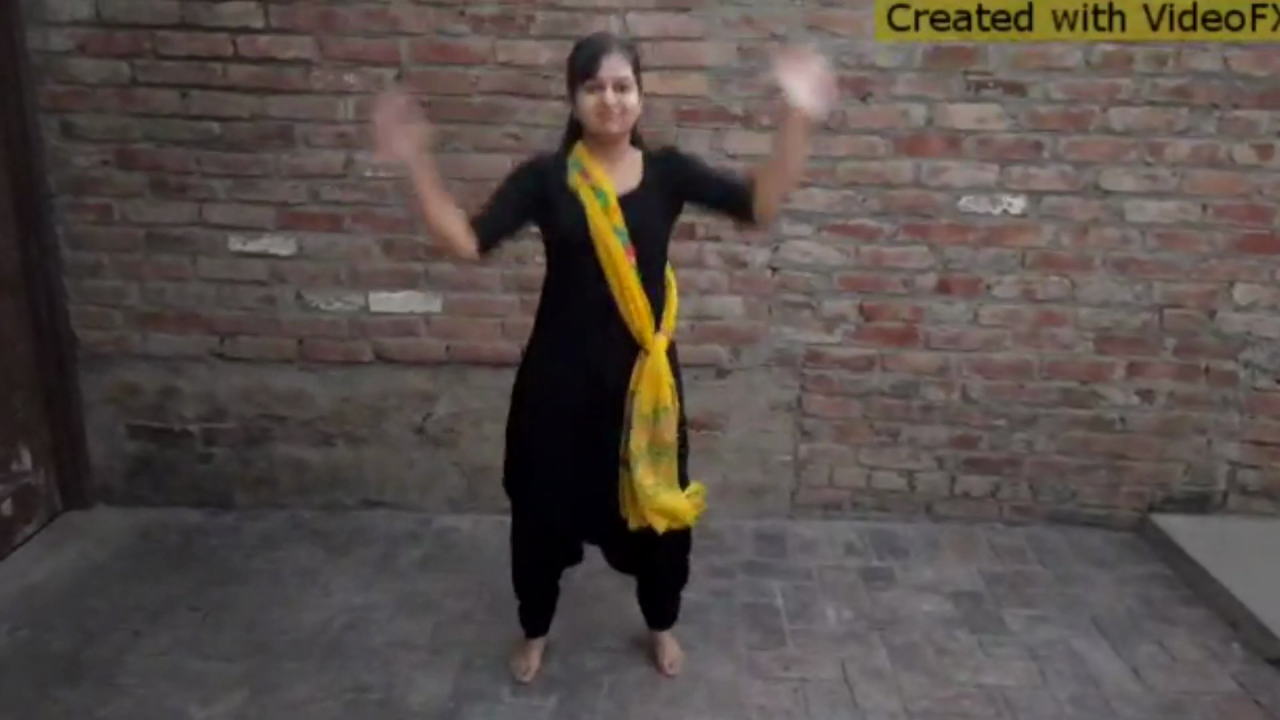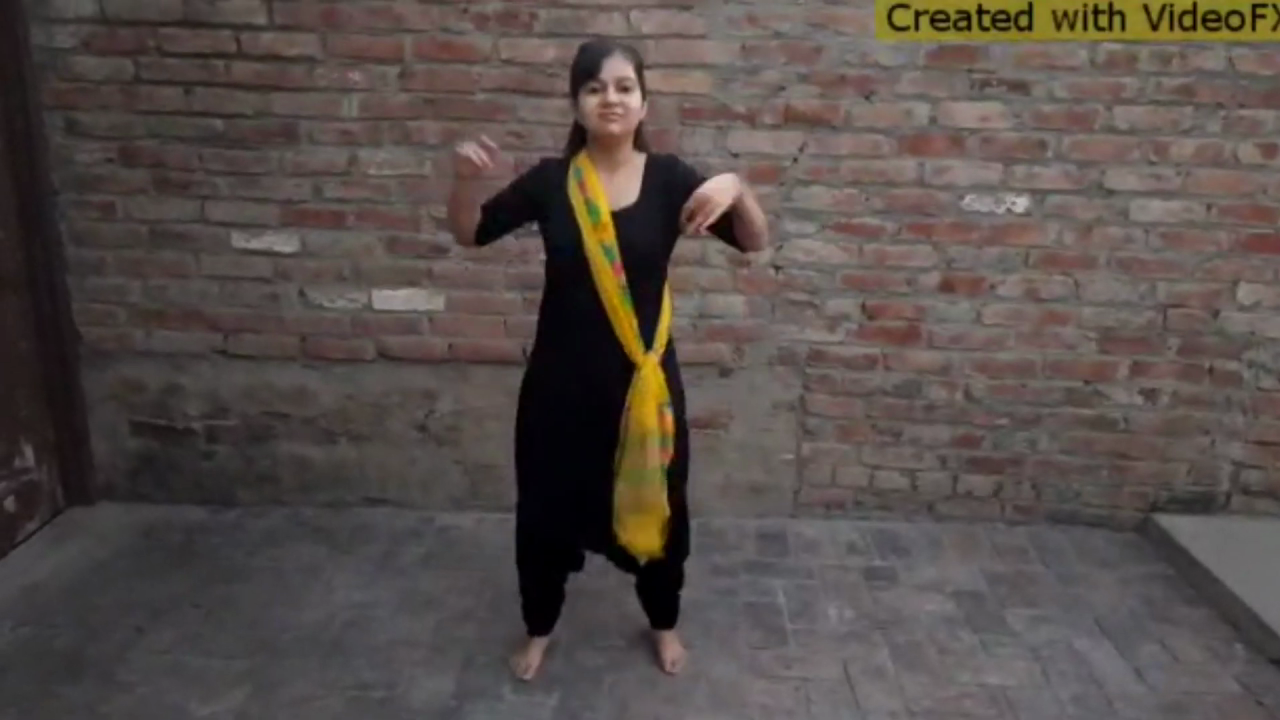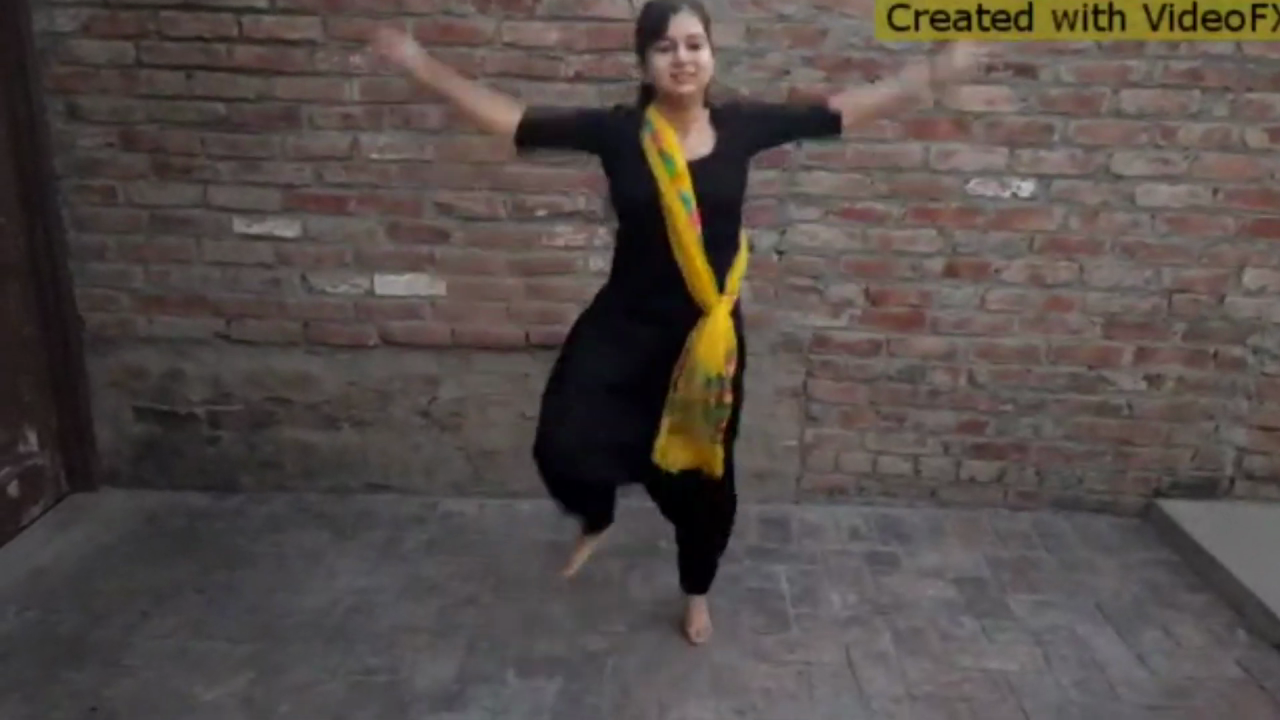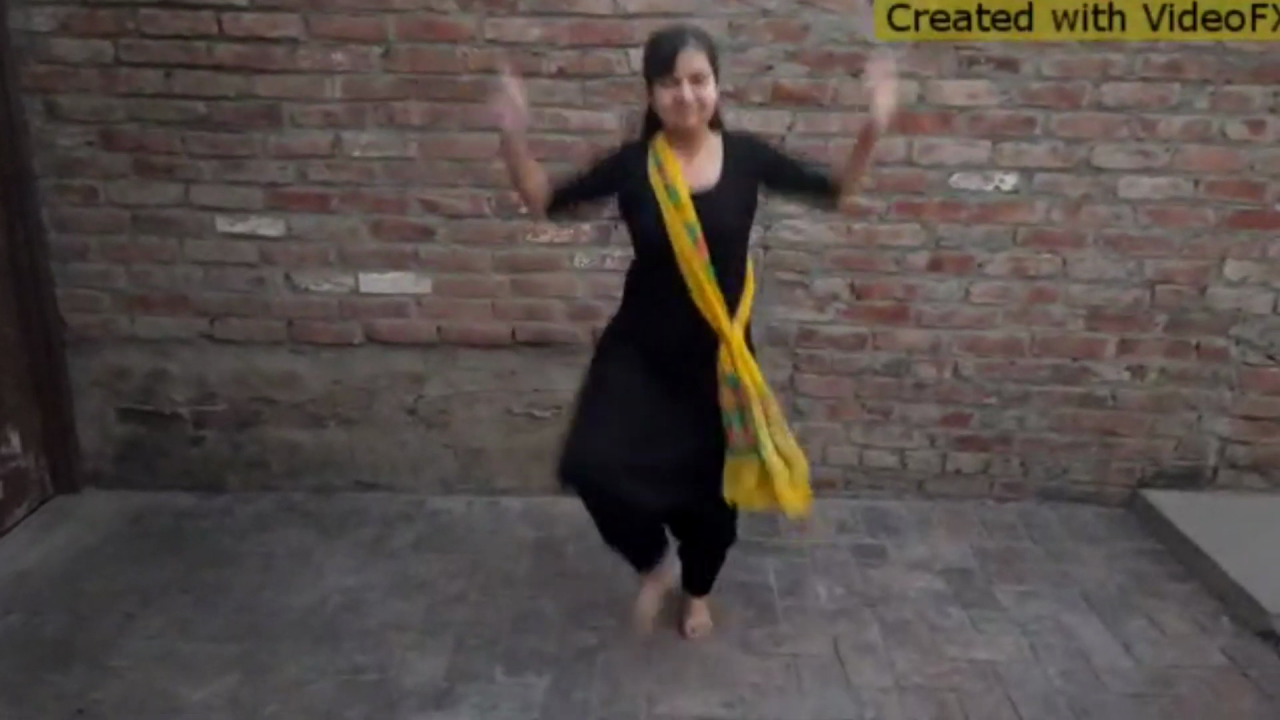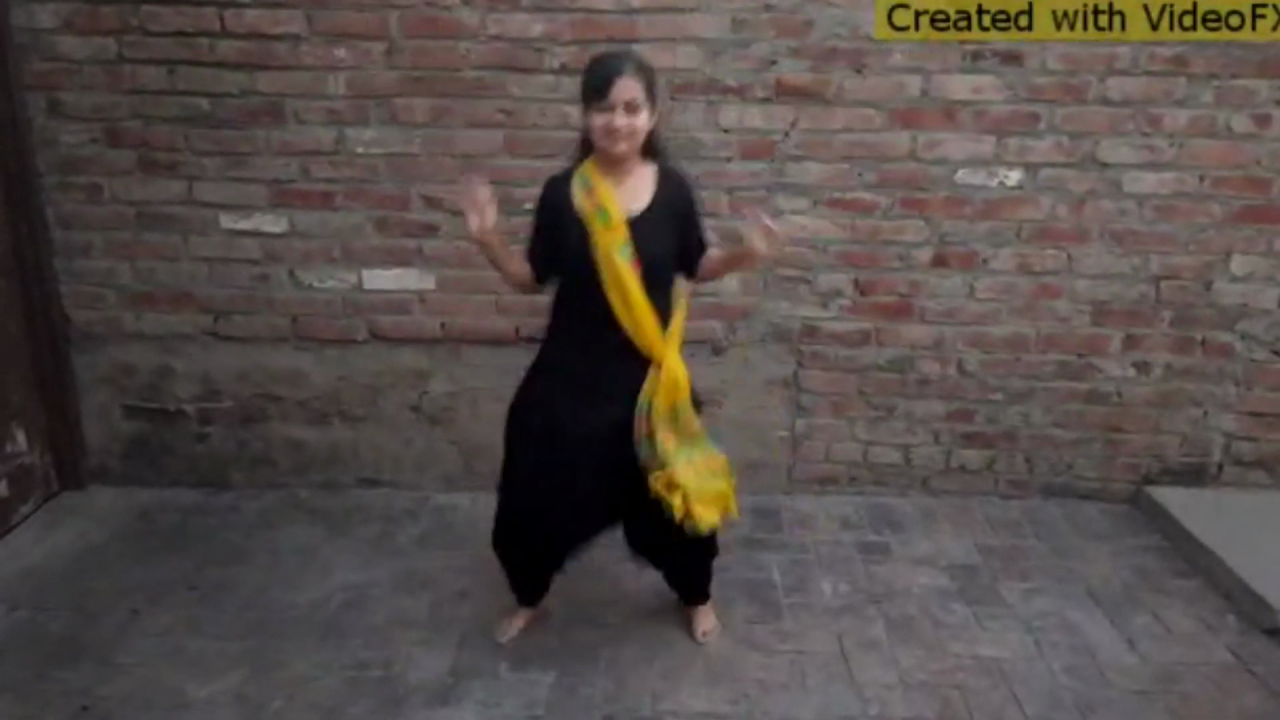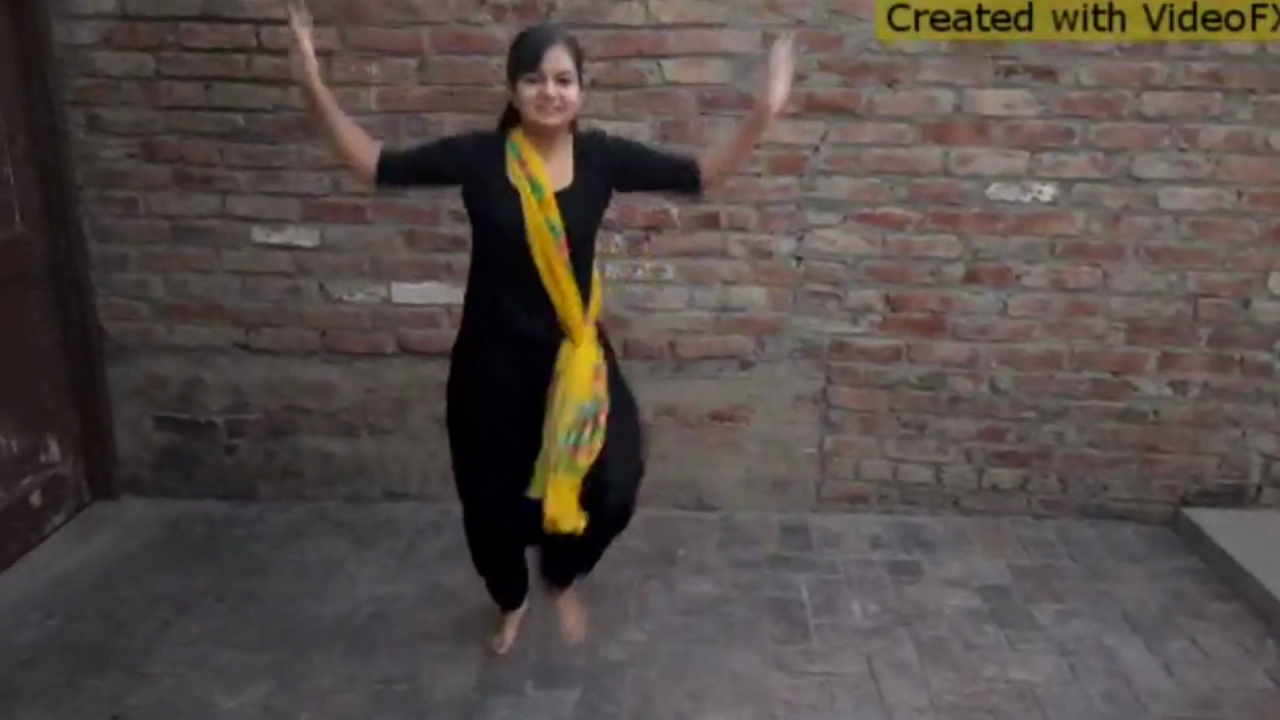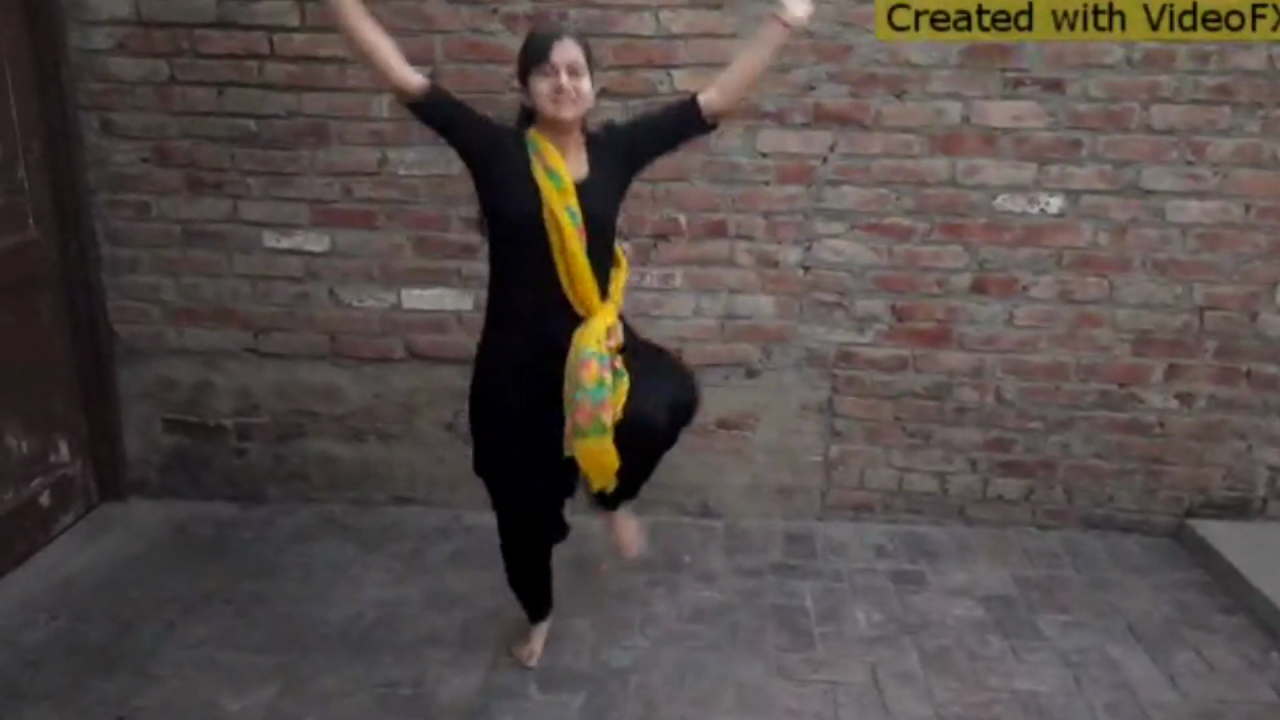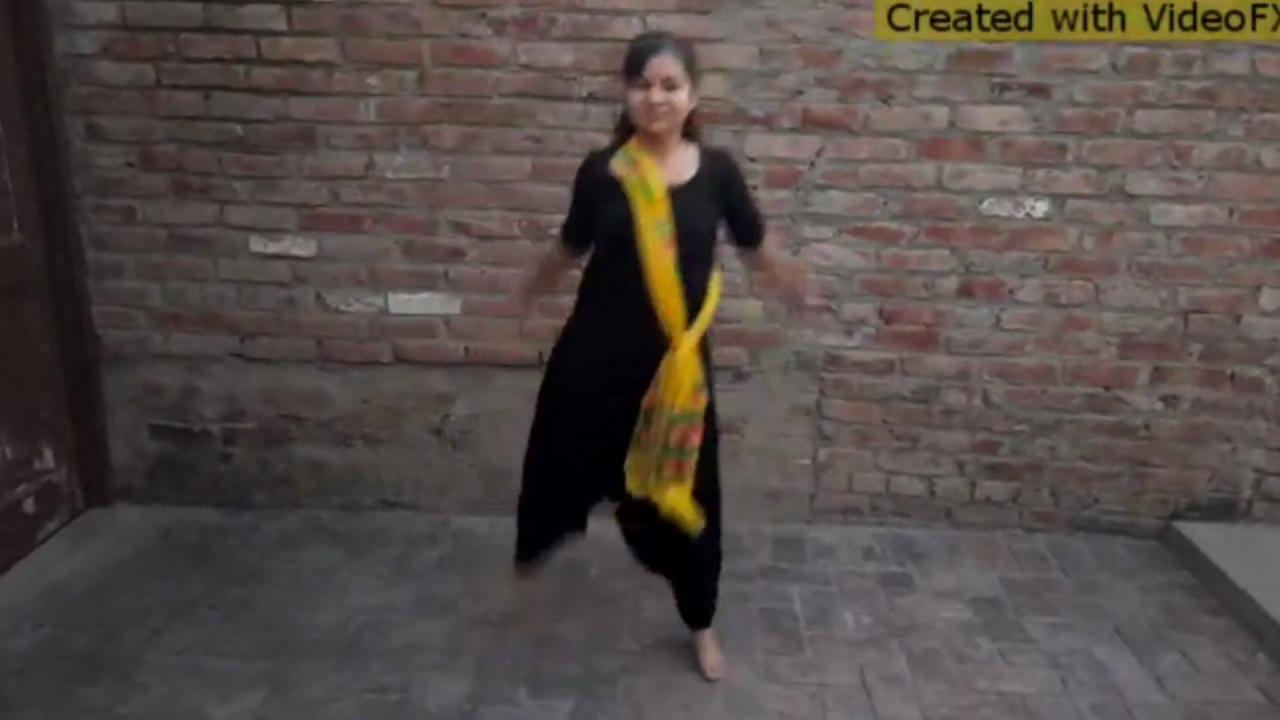
dt=0.5s
person 1, frame 1
left shoulder: (667, 169)
right shoulder: (544, 176)
left elbow: (760, 205)
right elbow: (467, 242)
left wrist: (795, 121)
right wrist: (418, 164)
left hip: (642, 369)
right hip: (560, 369)
left knee: (657, 505)
right knee: (543, 507)
left ankle: (661, 625)
right ankle: (535, 629)
person 1, frame 2
left shoulder: (668, 176)
right shoulder: (548, 180)
left elbow: (754, 240)
right elbow: (469, 234)
left wrist: (735, 189)
right wrist: (466, 179)
left hip: (643, 378)
right hip: (561, 377)
left knee: (655, 508)
right knee: (547, 508)
left ankle: (664, 622)
right ankle: (539, 628)
person 1, frame 3
left shoulder: (739, 123)
right shoulder: (616, 130)
left elbow: (836, 115)
right elbow: (519, 125)
left wrist: (925, 79)
right wrist: (431, 74)
left hip: (711, 330)
right hip: (627, 322)
left knee: (706, 466)
right knee: (568, 441)
left ankle: (696, 591)
right ankle: (594, 518)
person 1, frame 4
left shoulder: (748, 154)
right shoulder: (630, 163)
left elbow: (835, 188)
right elbow: (545, 202)
left wrist: (874, 128)
right wrist: (514, 138)
left hip: (716, 353)
right hip: (639, 351)
left knee: (710, 485)
right knee: (598, 468)
left ankle: (697, 589)
right ankle: (654, 562)
person 1, frame 5
left shoulder: (673, 189)
right shoulder: (561, 193)
left elbow: (699, 266)
right elbow: (530, 276)
left wrist: (745, 253)
right wrist: (489, 240)
left hip: (650, 377)
right hip: (567, 378)
left knee: (667, 507)
right knee: (534, 508)
left ankle: (696, 597)
right ankle: (527, 597)
person 1, frame 6
left shoulder: (603, 156)
right shoulder: (476, 156)
left elbow: (698, 176)
right elbow: (375, 166)
left wrist: (761, 116)
right wrist: (316, 89)
left hip: (572, 354)
right hip: (491, 358)
left knee: (609, 490)
right knee: (492, 496)
left ankle: (562, 577)
right ankle: (511, 602)
person 1, frame 7
left shoulder: (615, 146)
right shoulder: (495, 149)
left elbow: (711, 103)
right elbow: (404, 80)
left hip: (597, 338)
right hip: (517, 351)
left knee: (656, 409)
right knee: (523, 498)
left ankle: (613, 498)
right ankle: (538, 615)
person 1, frame 8
left shoulder: (716, 170)
right shoulder: (602, 170)
left elbow: (752, 240)
right elbow: (572, 244)
left wrist: (782, 274)
right wrist: (536, 282)
left hip: (678, 361)
right hip: (596, 353)
left knee: (686, 498)
right knee: (561, 470)
left ankle: (701, 625)
right ankle: (535, 547)
